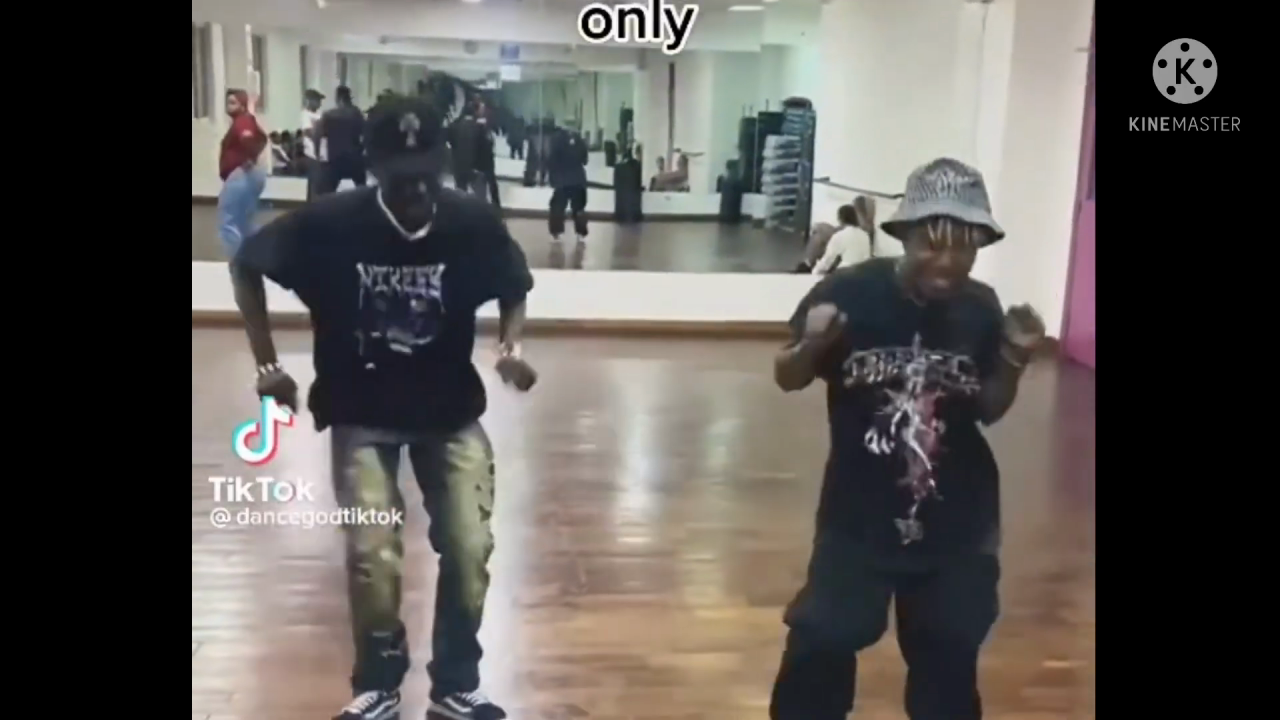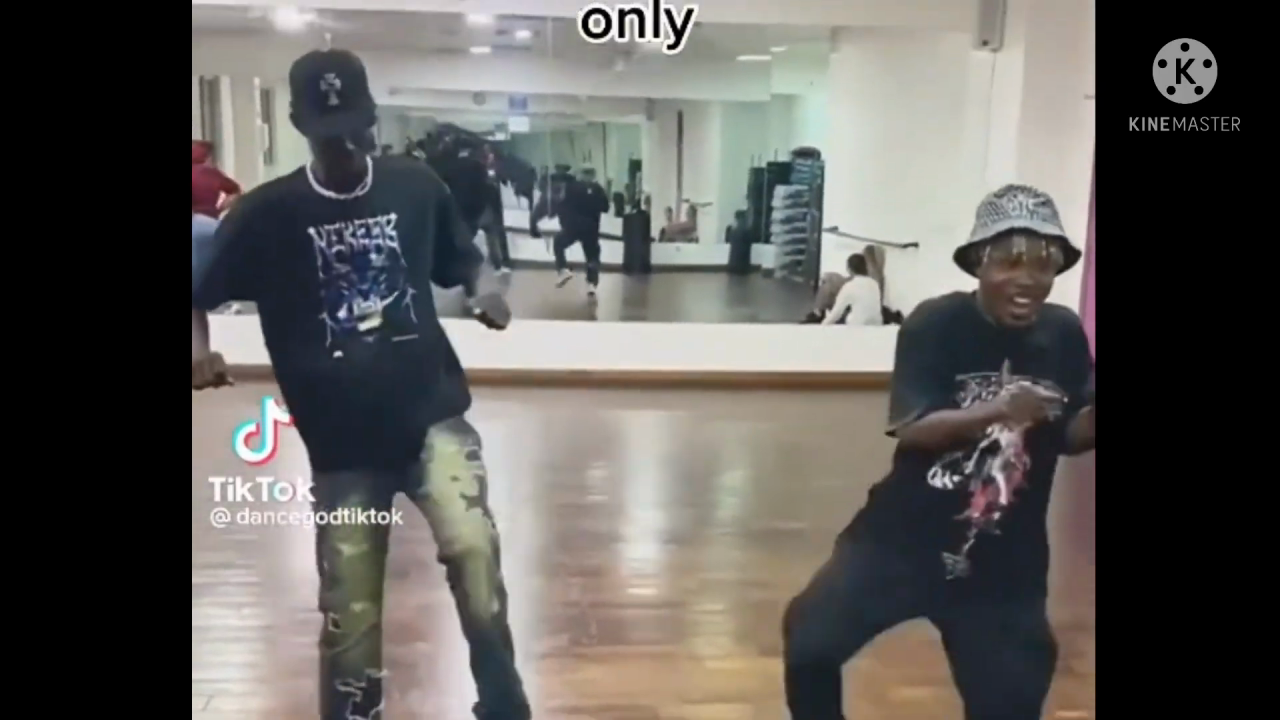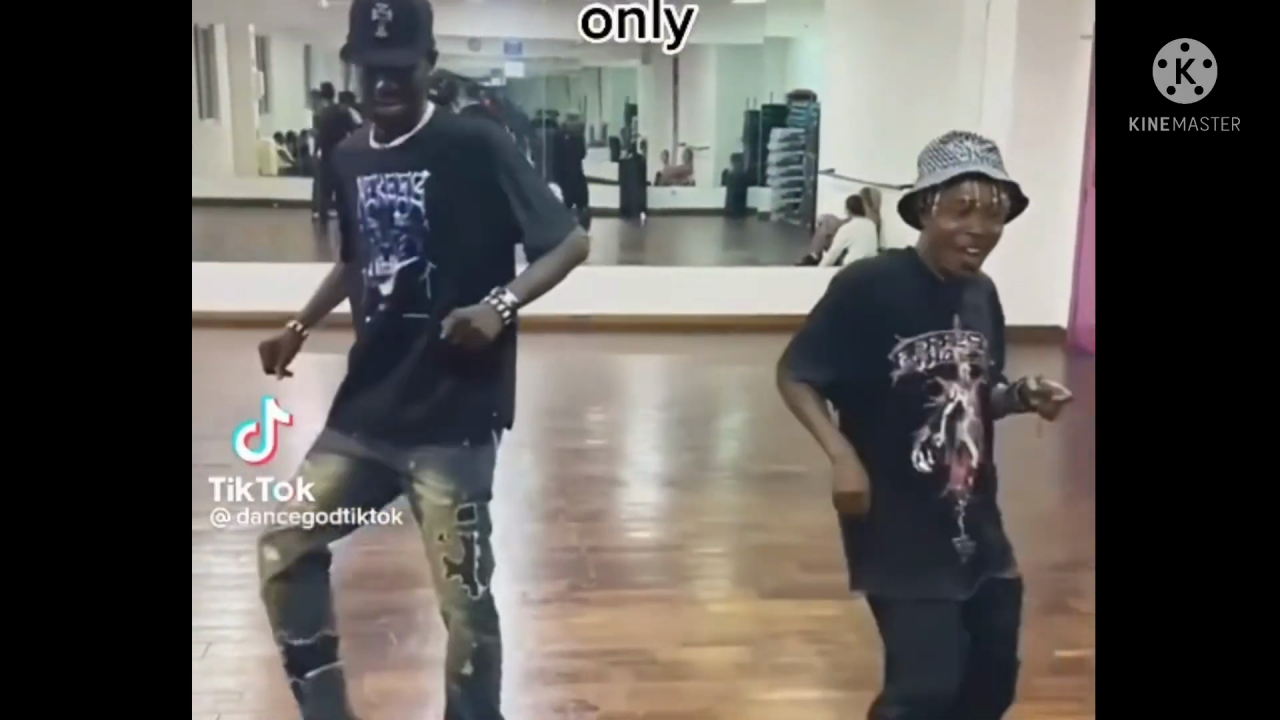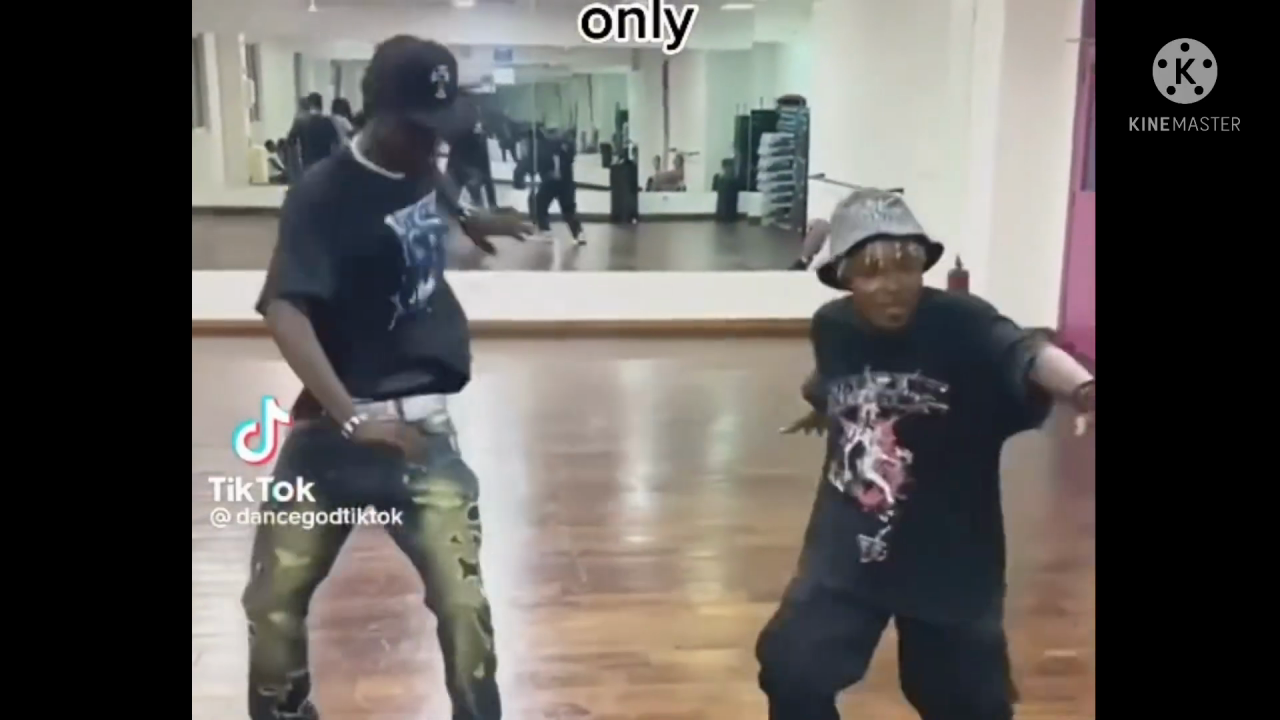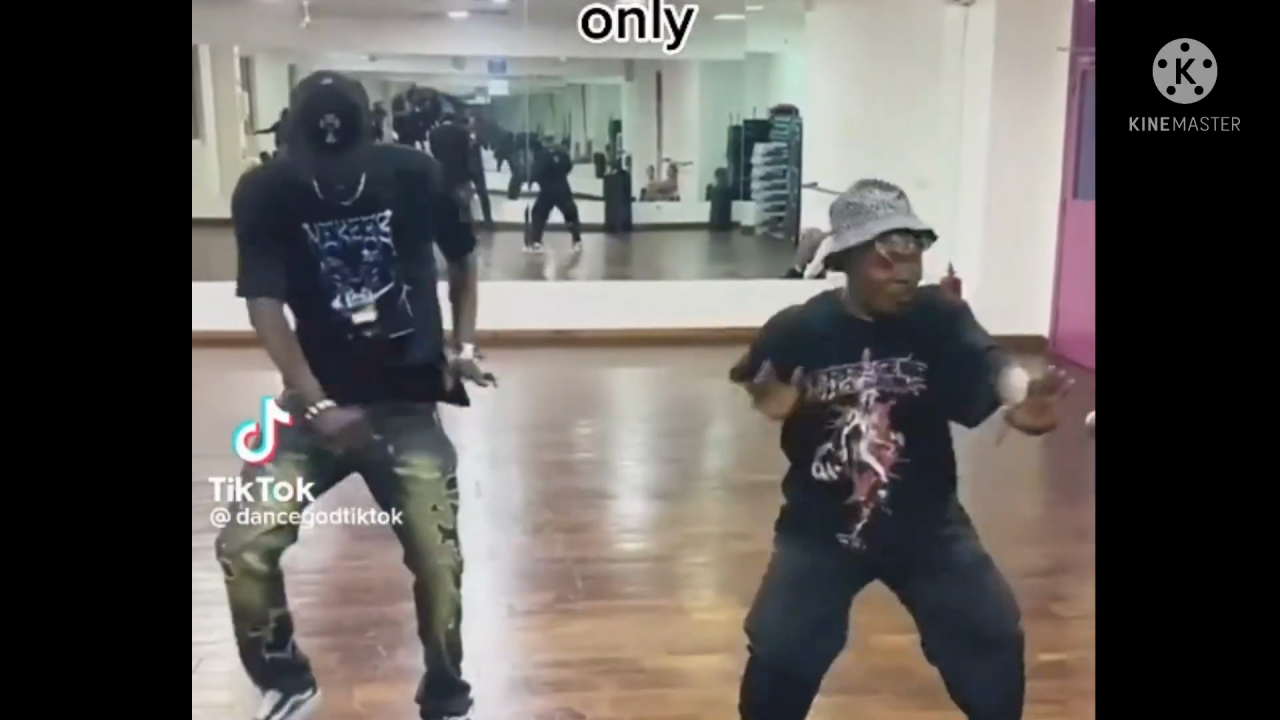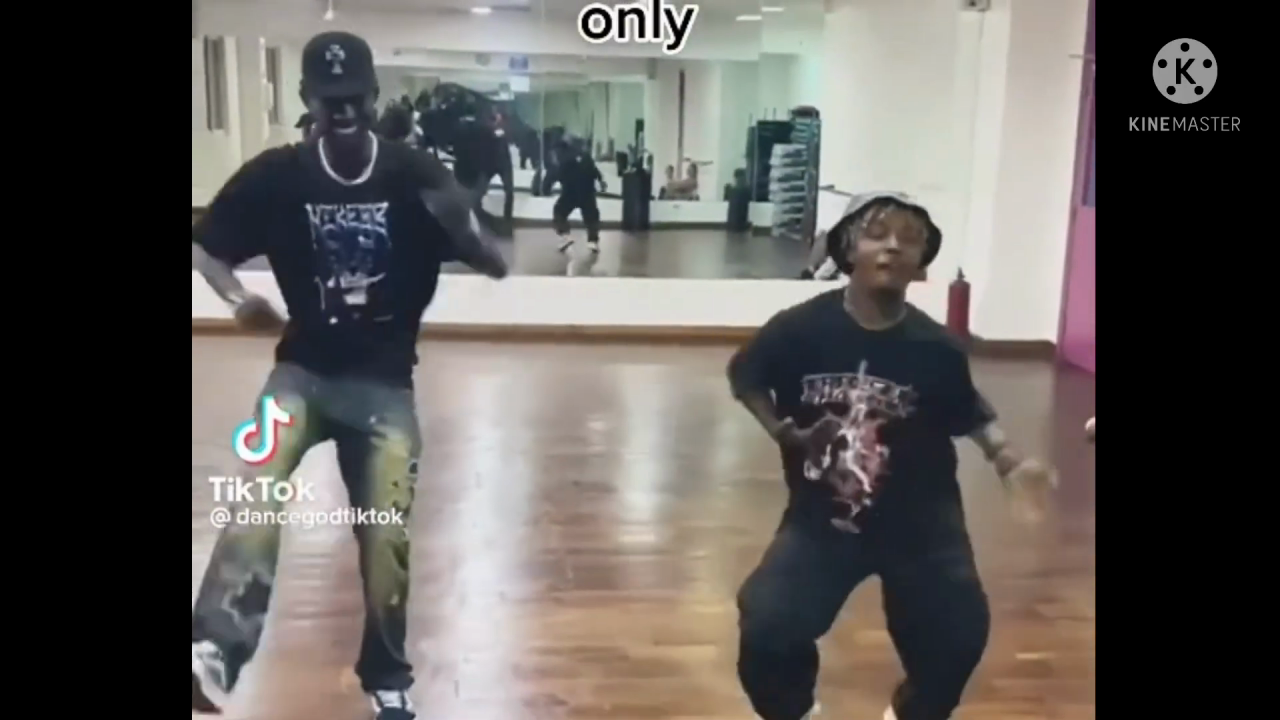
dt=0.7s
person 1, frame 1
left shoulder: (473, 224)
right shoulder: (327, 223)
left elbow: (513, 291)
right elbow: (247, 265)
left wrist: (510, 347)
right wrist: (265, 361)
left hip: (448, 414)
right hip: (359, 415)
left knee: (469, 555)
right knee: (374, 561)
person 1, frame 2
left shoulder: (418, 186)
right shoulder: (268, 213)
left elbow: (462, 265)
right elbow: (203, 296)
left wrist: (484, 300)
right wrist: (200, 354)
left hip: (432, 411)
right hip: (342, 438)
left knee: (470, 545)
right knee: (349, 609)
person 1, frame 3
left shoulder: (477, 148)
right shoulder: (349, 157)
left elbow: (569, 243)
left wrist: (497, 304)
right wrist: (300, 326)
left hip: (455, 409)
right hip: (366, 399)
left knee: (463, 594)
right knee: (285, 550)
person 1, frame 4
left shoulder: (420, 164)
right shoulder: (323, 196)
right elbow: (284, 311)
left wrist: (472, 222)
right wrist: (352, 420)
left hip: (420, 428)
right hip: (331, 428)
left knee: (463, 605)
right knee: (275, 606)
person 1, frame 5
left shoulder: (412, 174)
right shoulder: (264, 195)
left elbow: (460, 252)
right elbow: (267, 311)
left wrist: (461, 343)
right wrist: (316, 408)
left hip: (406, 404)
right hip: (315, 404)
left knee: (436, 563)
right knee: (244, 547)
person 1, frame 6
left shoulder: (417, 174)
right shoulder: (274, 175)
left elbow: (495, 268)
right elbow: (205, 246)
left wrist: (461, 226)
right wrist: (236, 297)
left hip: (384, 380)
right hip: (306, 369)
left knee: (386, 541)
right knee: (261, 501)
right ankle: (217, 648)
person 2, frame 1
left shoulder: (980, 310)
right shoulder: (851, 290)
left elbow: (989, 411)
right elbow: (788, 378)
left wrist: (1018, 360)
right wrist: (811, 343)
left hip: (957, 521)
right hip: (860, 512)
left knee: (950, 648)
right knee: (822, 641)
person 2, frame 2
left shoulder: (1063, 335)
right shoulder: (934, 324)
left elbow: (1070, 435)
right elbow: (911, 431)
left wrist: (1097, 416)
right wrist: (995, 410)
left hip: (1002, 562)
right hip: (904, 532)
right knee: (812, 636)
person 2, frame 3
left shoulder: (981, 295)
right shoulder: (867, 285)
right elbow: (795, 375)
left wrist: (1024, 396)
right wrist: (844, 457)
left hip: (970, 515)
right hip: (897, 521)
left knee: (990, 667)
person 2, frame 4
left shoulder: (962, 322)
right shoulder: (830, 327)
left elbow: (1028, 354)
left wrist: (1083, 386)
right wrist: (819, 412)
left hip: (951, 547)
right hip: (848, 544)
right knee: (794, 674)
person 2, frame 5
left shoulder: (940, 317)
right shoulder: (799, 327)
left elbow: (990, 365)
right elbow: (755, 380)
left wrist: (1026, 403)
right wrist: (772, 400)
left hip: (924, 522)
right hip: (820, 526)
left knee: (993, 636)
right knee: (780, 651)
person 2, frame 6
left shoulder: (934, 348)
right shoulder: (801, 329)
left elbow: (970, 415)
right elbow: (746, 378)
left wrist: (1009, 461)
right wrist: (778, 429)
left hip: (919, 524)
right hip: (821, 520)
left knee: (959, 639)
right knee: (769, 628)
